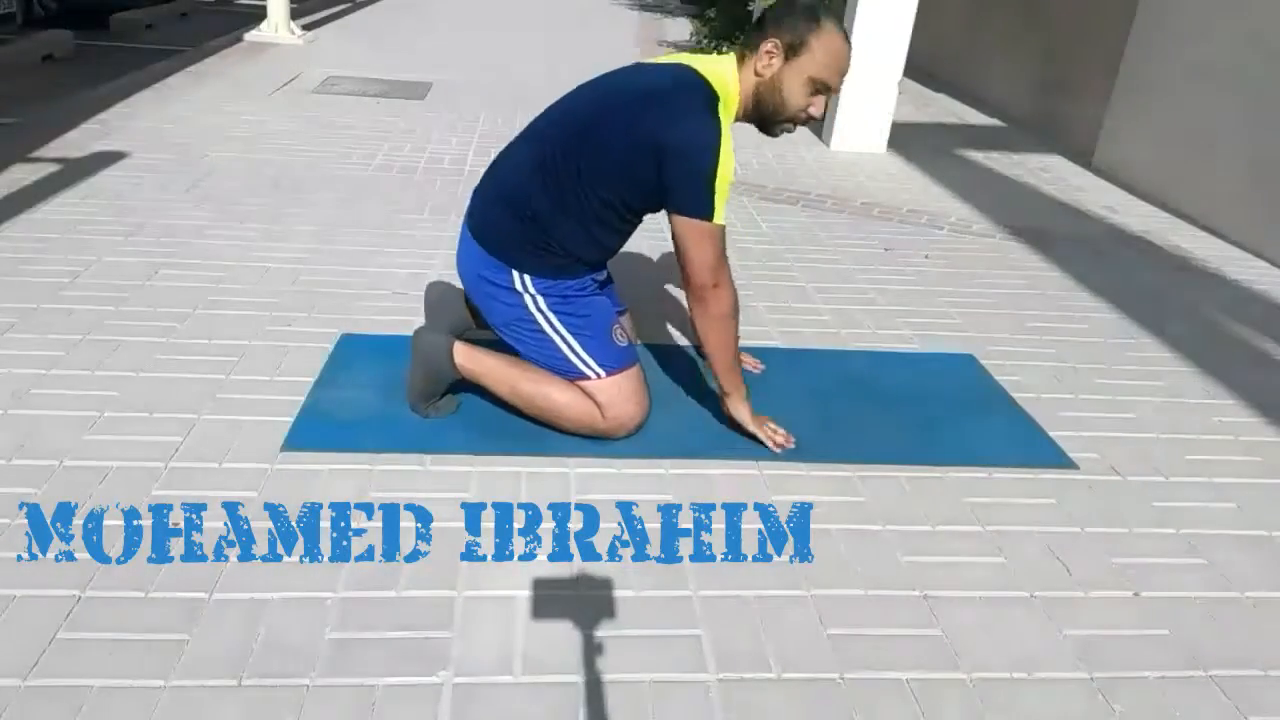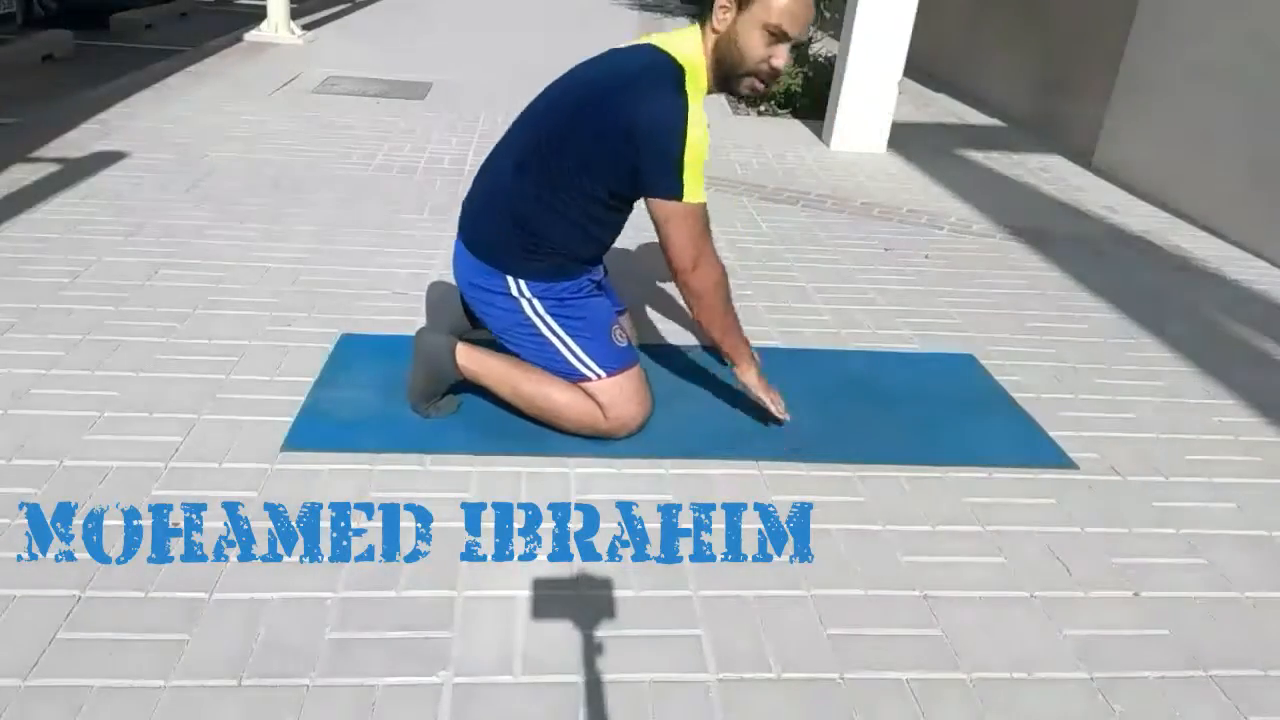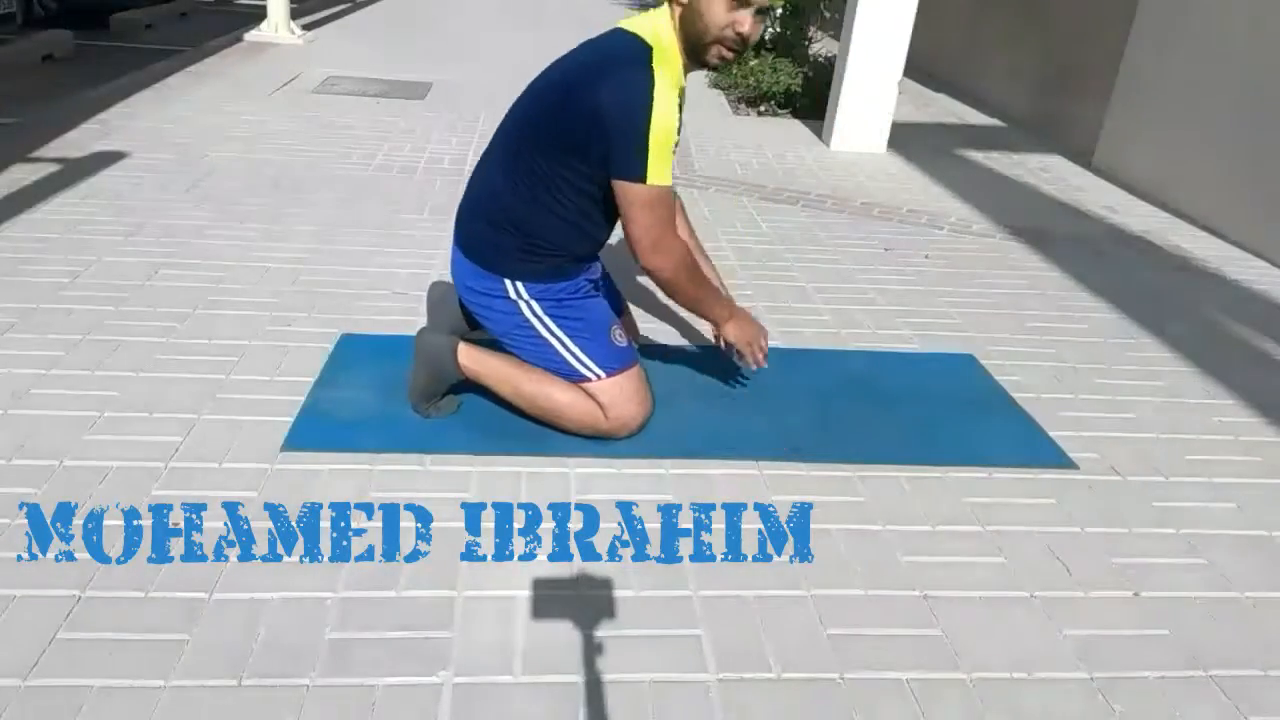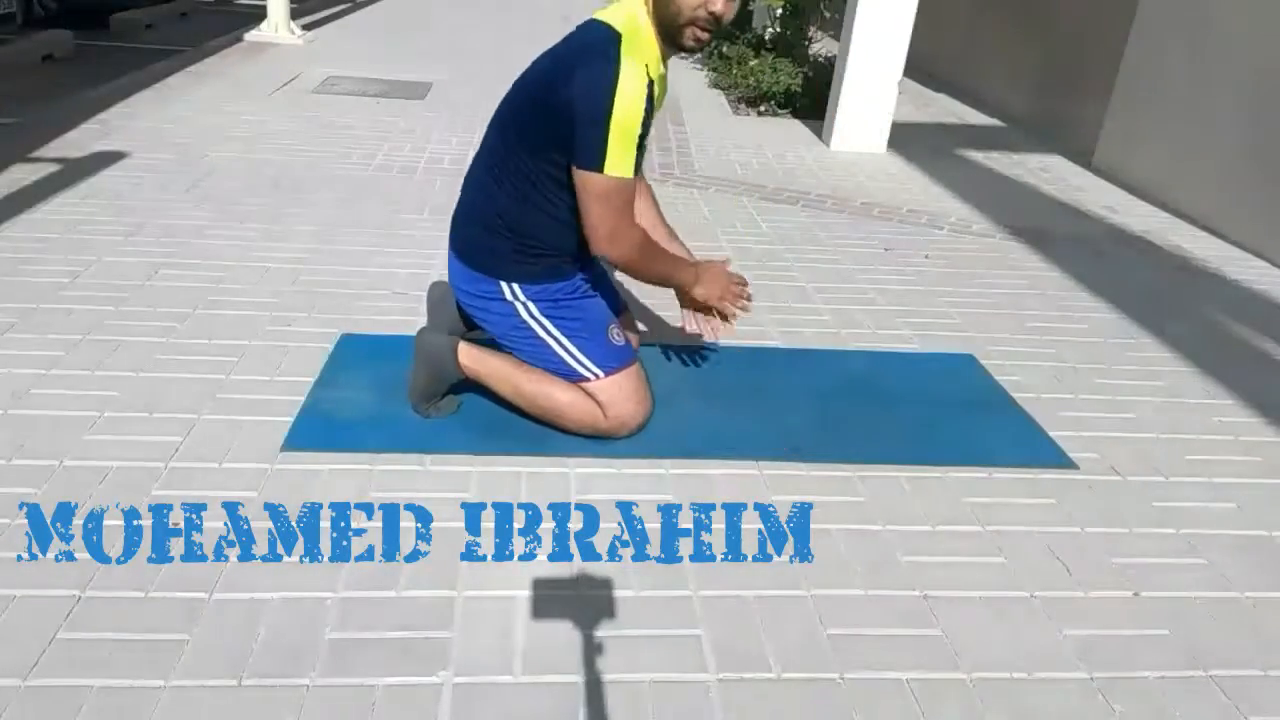
dt=0.1s
person 1, frame 1
left shoulder: (693, 81)
right shoulder: (697, 121)
left elbow: (695, 229)
right elbow: (709, 284)
left wrist: (713, 339)
right wrist: (734, 395)
left hip: (533, 242)
right hip: (517, 264)
left knee: (621, 341)
right knee: (623, 409)
left ankle: (482, 310)
right ankle: (457, 355)
person 1, frame 2
left shoulder: (669, 66)
right shoulder: (667, 103)
left elbow: (684, 230)
right elbow: (692, 263)
left wrist: (715, 325)
right wrist: (741, 360)
left hip: (539, 246)
right hip: (513, 268)
left knee: (622, 338)
right knee: (624, 409)
left ankle: (477, 309)
right ankle: (457, 357)
person 1, frame 3
left shoulder: (653, 53)
right shoulder: (641, 79)
left elbow: (658, 196)
right elbow: (656, 252)
left wrist: (708, 286)
right wrist: (725, 315)
left hip: (545, 247)
right hip: (512, 269)
left knee: (622, 341)
right knee: (625, 410)
left ankle: (476, 311)
right ankle: (461, 357)
person 1, frame 4
left shoulder: (637, 47)
right shoulder: (617, 71)
left elbow: (626, 186)
right elbow: (611, 238)
left wrist: (686, 266)
right wrist: (694, 278)
left hip: (541, 248)
right hip: (507, 270)
left knee: (624, 339)
right knee: (624, 409)
left ankle: (471, 312)
right ankle: (460, 356)
